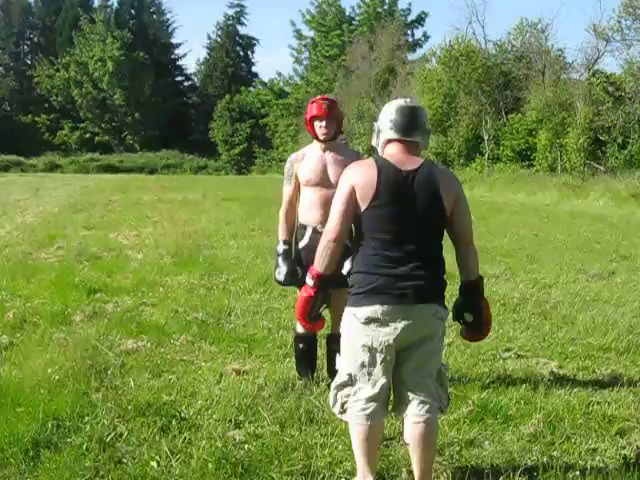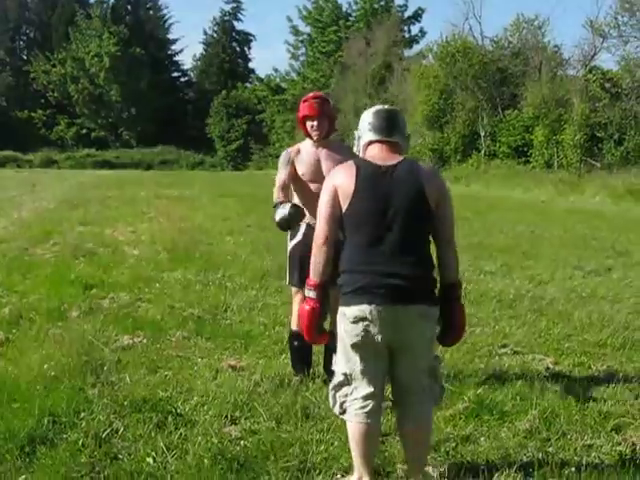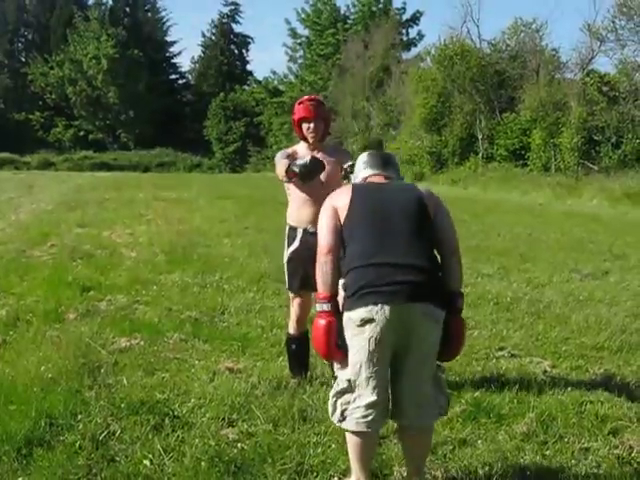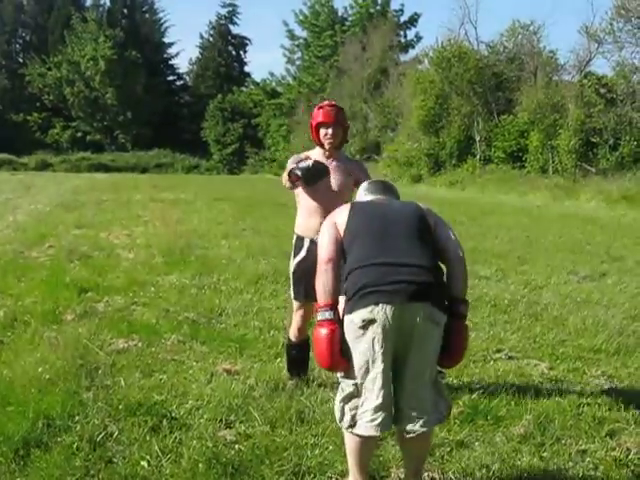
dt=0.3s
person 1, frame 1
left shoulder: (359, 173)
right shoulder: (445, 180)
left elbow: (333, 236)
right elbow: (465, 244)
left wrist: (314, 283)
right wrist: (472, 292)
left hip: (370, 304)
right hip: (426, 305)
left knee: (364, 396)
right knee: (422, 398)
person 1, frame 2
left shoulder: (342, 176)
right shoulder: (430, 178)
left elbow: (323, 241)
right elbow: (446, 244)
left wrist: (314, 294)
right wrist: (451, 296)
left hip: (360, 302)
right hip: (416, 303)
left knee: (360, 396)
right knee: (416, 395)
person 1, frame 3
left shoulder: (339, 198)
right shoulder: (425, 197)
left elbow: (327, 252)
right elbow: (451, 251)
left wrist: (326, 308)
right wrist: (453, 308)
left hip: (368, 300)
right hip: (423, 301)
left knee: (360, 396)
right knee: (419, 396)
person 1, frame 4
left shoulder: (339, 216)
right shoulder: (423, 212)
left elbow: (327, 263)
right elbow: (456, 258)
left wrist: (326, 318)
right wrist: (457, 313)
left hip: (369, 302)
right hip: (424, 303)
left knee: (362, 399)
right knee: (419, 399)
person 2, frame 1
left shoulder: (352, 158)
right shoulder: (297, 160)
right elbow: (288, 208)
right wrist: (283, 250)
left hip: (342, 238)
right hip: (309, 238)
left knee: (340, 310)
left ankle: (338, 373)
right ankle: (305, 373)
person 2, frame 2
left shoulder: (345, 153)
right shoulder: (292, 155)
right elbow: (281, 186)
right wrist: (282, 205)
right hip: (303, 233)
left knee: (337, 306)
right knee: (301, 304)
left ankle: (335, 370)
right ankle: (300, 370)
person 2, frame 3
left shoulder: (339, 155)
right shoulder: (287, 155)
right elbow: (283, 172)
right wrist: (293, 171)
right hip: (299, 238)
right knee: (299, 309)
right ankle: (298, 372)
person 2, frame 4
left shoulder: (354, 167)
right shoulder: (300, 161)
right elbow: (288, 180)
right wrist: (295, 176)
right hip: (307, 247)
right knee: (301, 317)
right ankle: (296, 374)
